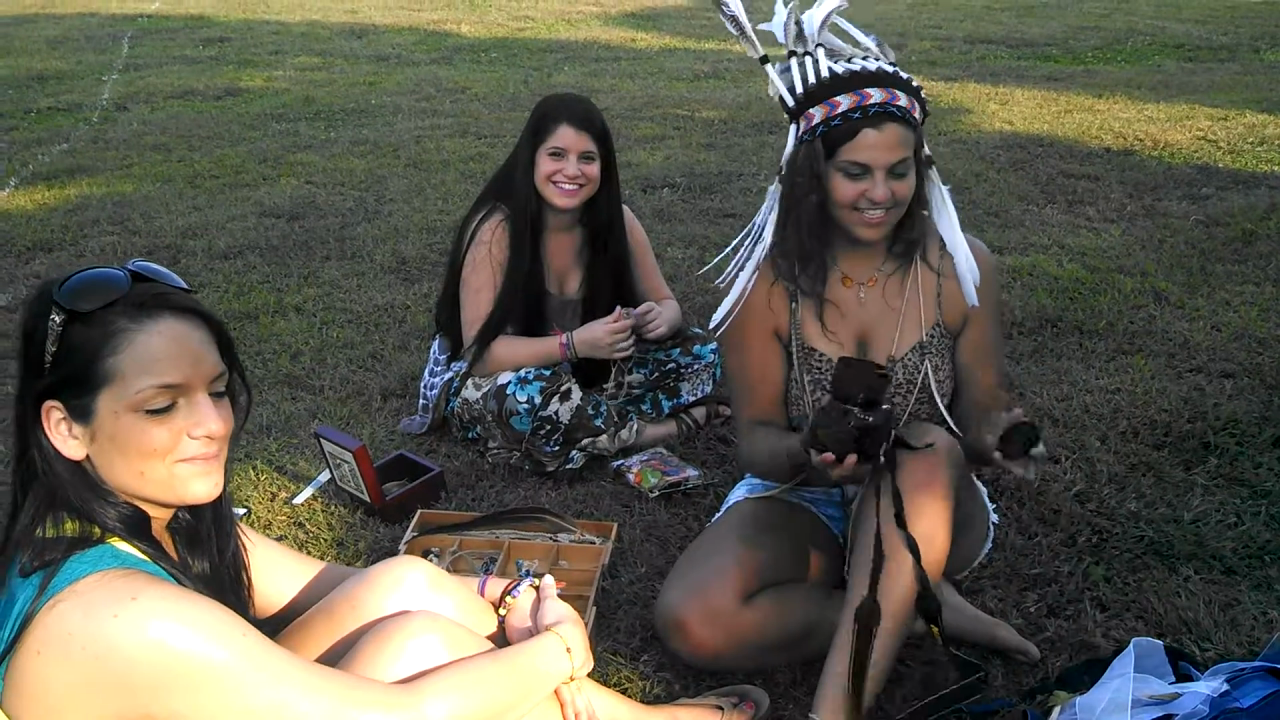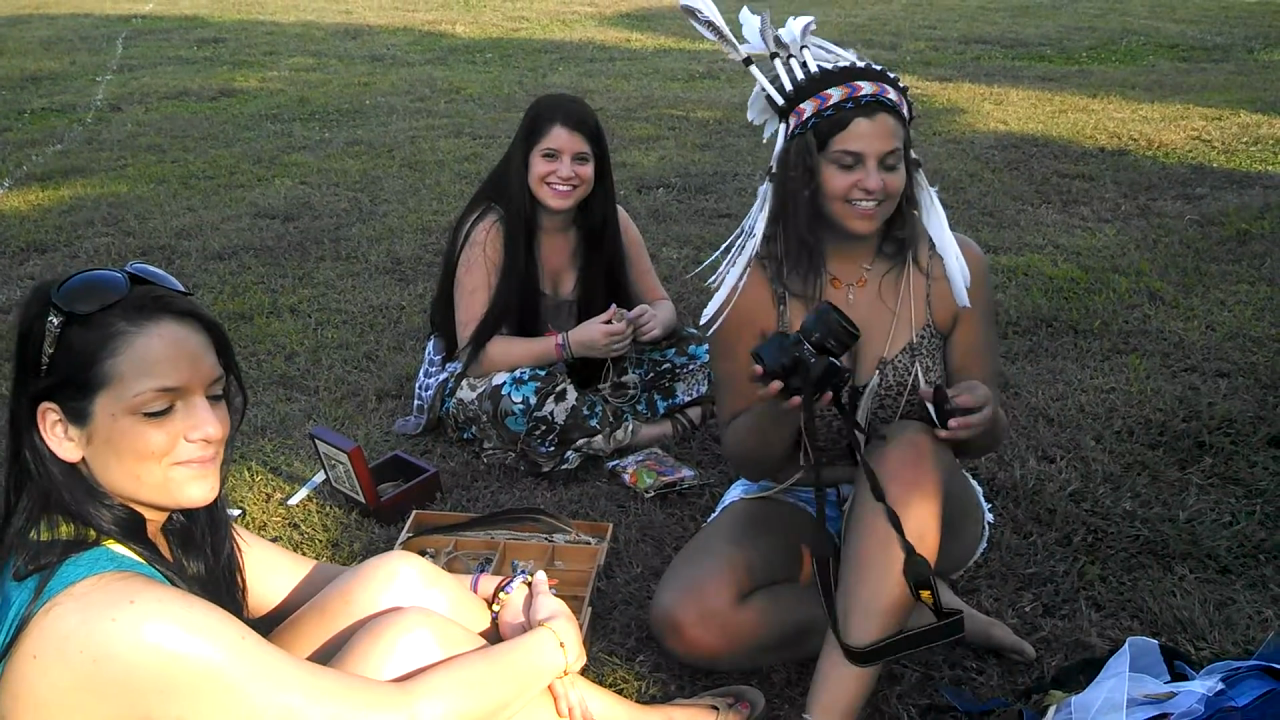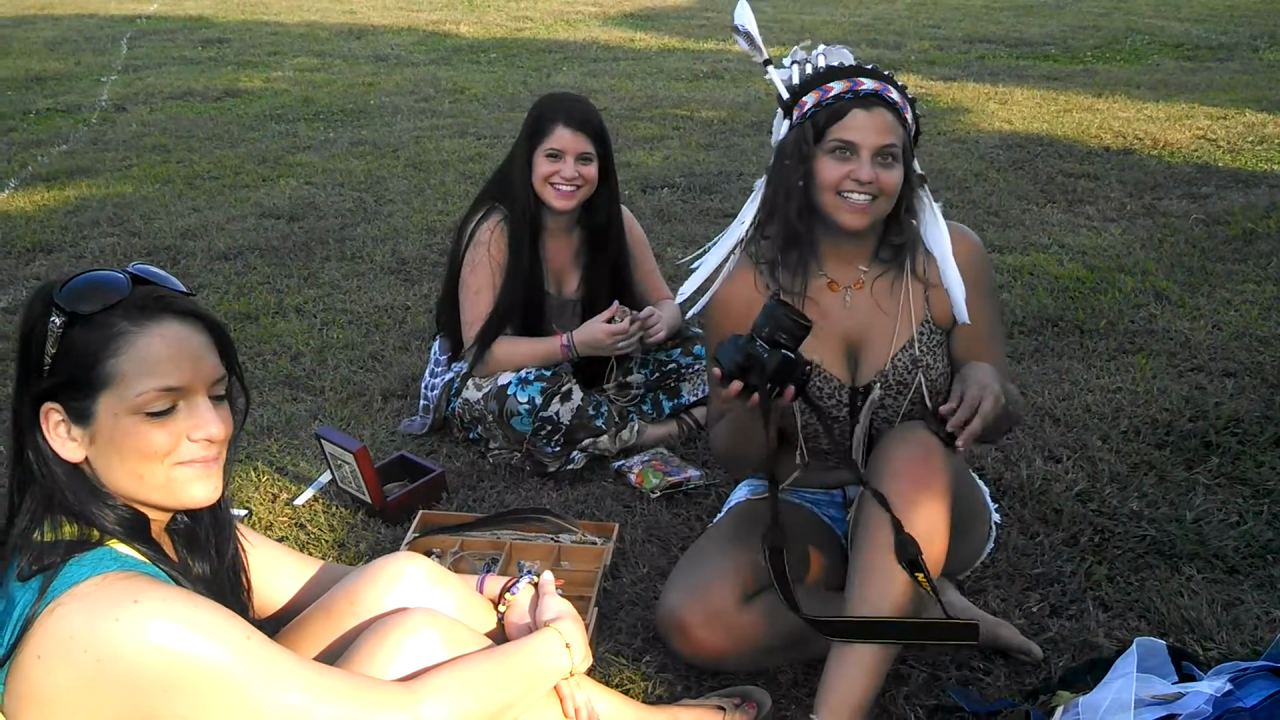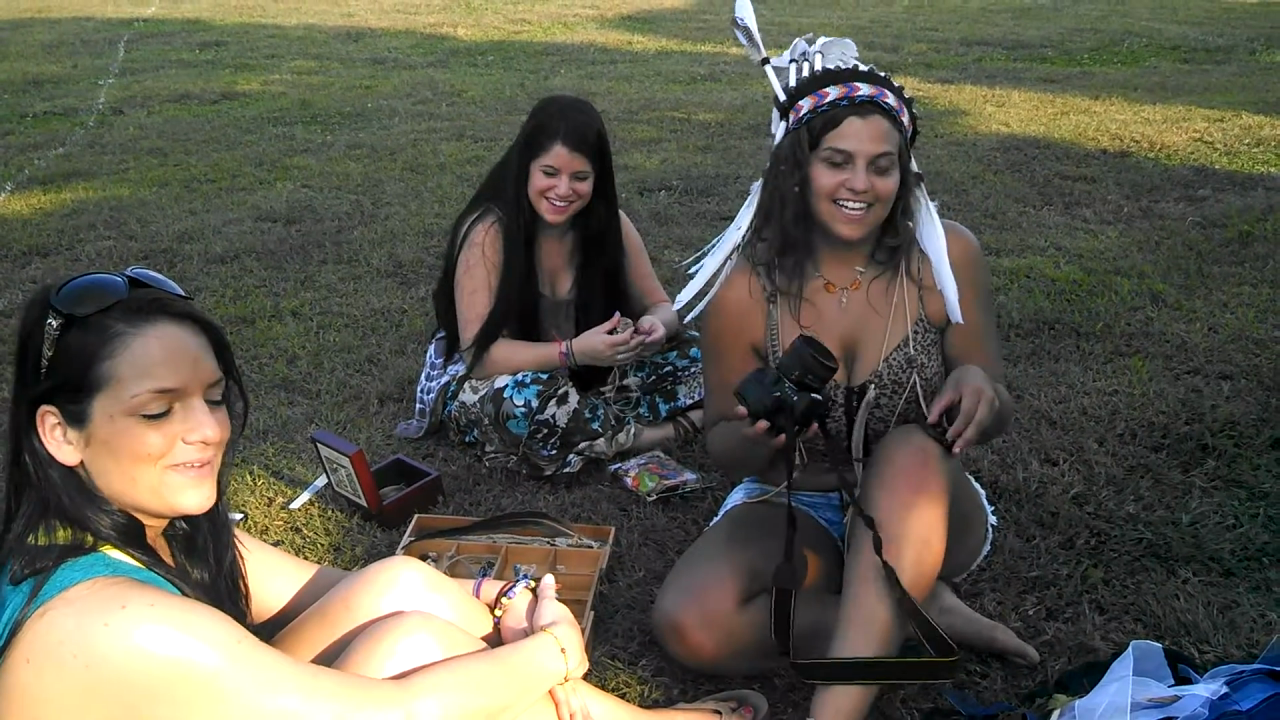
dt=0.3s
person 1, frame 1
left shoulder: (161, 519)
right shoulder: (114, 617)
left elbow: (353, 588)
left wrist: (511, 602)
right wrist: (558, 651)
left knee: (406, 584)
right knee: (420, 643)
person 1, frame 2
left shoulder: (149, 523)
right shoulder: (109, 618)
left elbow: (358, 586)
left wrist: (497, 603)
right wrist: (549, 643)
left knee: (400, 582)
right knee: (411, 637)
person 1, frame 3
left shoulder: (155, 523)
right shoulder: (114, 618)
left elbow: (341, 587)
left wrist: (504, 605)
right wrist: (557, 644)
left knee: (406, 581)
right knee: (418, 639)
person 1, frame 4
left shoulder: (160, 529)
right shoulder: (102, 626)
left elbow: (342, 591)
left wrist: (495, 614)
right wrist: (550, 652)
left knee: (401, 588)
right knee: (408, 640)
person 2, frame 1
left shoulder: (963, 267)
right shoulder: (766, 280)
left elbow: (983, 417)
right elbow: (754, 437)
left wrist: (1001, 436)
right wrist: (808, 455)
left hip: (921, 515)
right hip: (799, 505)
left knee: (928, 451)
right knee: (693, 623)
right ankle: (919, 608)
person 2, frame 2
left shoulder: (951, 264)
right shoulder: (754, 281)
left elbow: (986, 438)
right elbow: (748, 461)
left wrist: (977, 412)
right wrist: (777, 411)
left hip: (919, 510)
right hip: (793, 506)
left knee: (905, 449)
right knee: (686, 622)
right ankle: (914, 611)
person 2, frame 3
left shoulder: (953, 258)
right shoulder: (748, 283)
left elbow: (1004, 416)
right elbow: (737, 461)
left wrist: (987, 382)
right wrist: (749, 413)
left hip: (923, 513)
right hip: (798, 508)
left knee: (913, 447)
right knee: (691, 622)
right ankle: (922, 608)
person 2, frame 4
left shoulder: (947, 256)
right shoulder: (746, 286)
left elbow: (992, 422)
right elbow: (724, 453)
left wrist: (980, 393)
right wrist: (759, 435)
left hip: (922, 514)
right hip: (793, 511)
left knee: (911, 451)
right knee: (688, 625)
right ankle: (919, 612)
person 3, frame 1
left shoulder: (616, 219)
right shoulder: (497, 228)
left elbow: (667, 304)
right elbow: (480, 352)
left wrist: (658, 320)
right wrist: (574, 344)
left hip: (584, 371)
right hip: (492, 382)
left knee: (699, 351)
right knee: (529, 398)
right ankle: (664, 427)
person 3, frame 2
left shoulder: (610, 220)
right shoulder: (491, 229)
left elbow: (660, 305)
right elbow: (475, 352)
left wrist: (652, 322)
right wrist: (569, 344)
left hip: (580, 372)
right hip: (484, 384)
left knee: (693, 351)
right knee: (524, 399)
right ankle: (662, 427)
person 3, frame 3
left shoulder: (614, 219)
right shoulder: (495, 229)
left elbow: (666, 304)
right elbow: (480, 352)
left wrist: (657, 322)
right wrist: (574, 344)
left hip: (589, 371)
right hip: (494, 382)
left knee: (695, 351)
right knee: (529, 400)
right ankle: (664, 428)
person 3, frame 4
left shoulder: (609, 222)
right shoulder: (489, 230)
left elbow: (659, 306)
right elbow: (479, 354)
left wrist: (655, 327)
right wrist: (573, 352)
left hip: (583, 376)
right hip: (485, 385)
left knee: (691, 353)
right knee: (525, 402)
right ankle: (663, 431)
